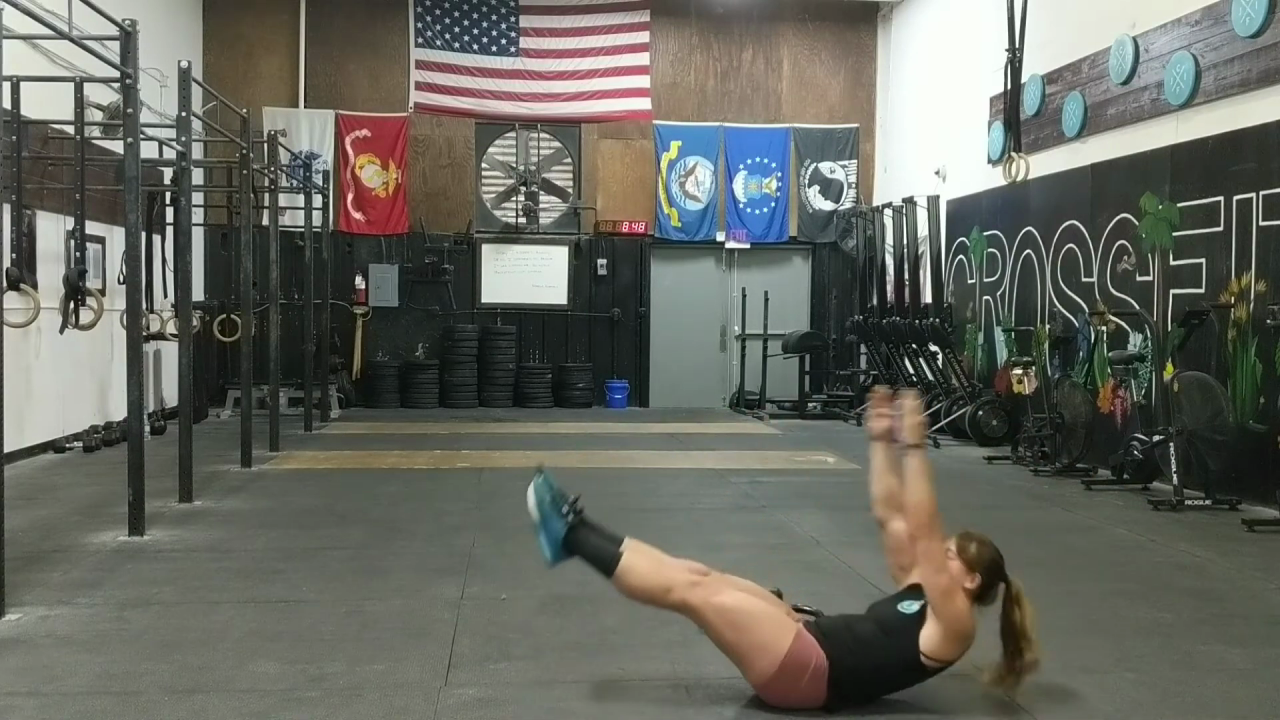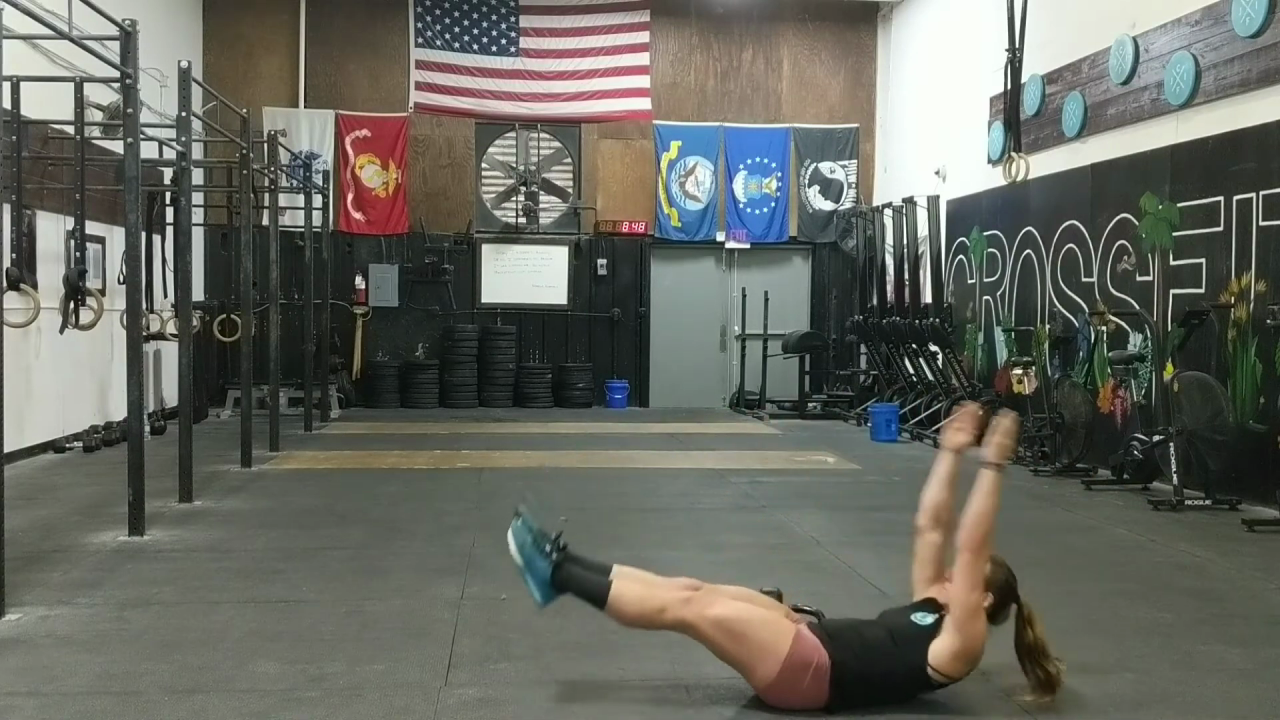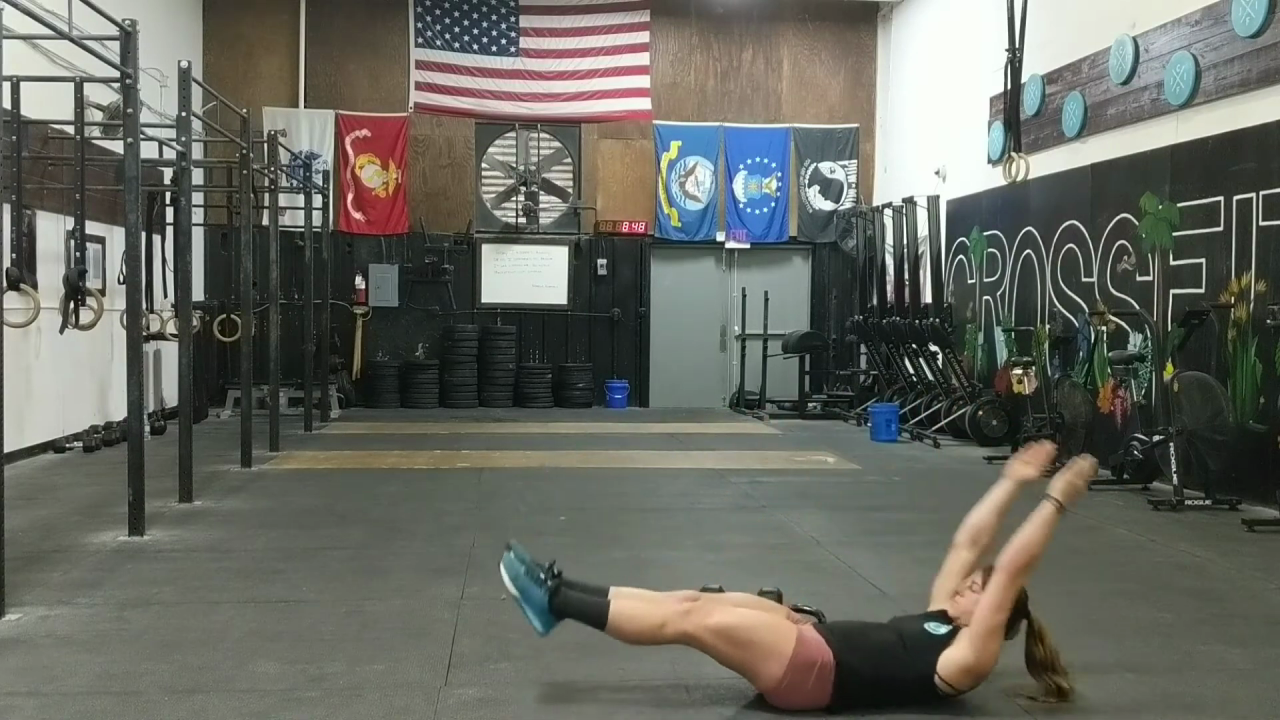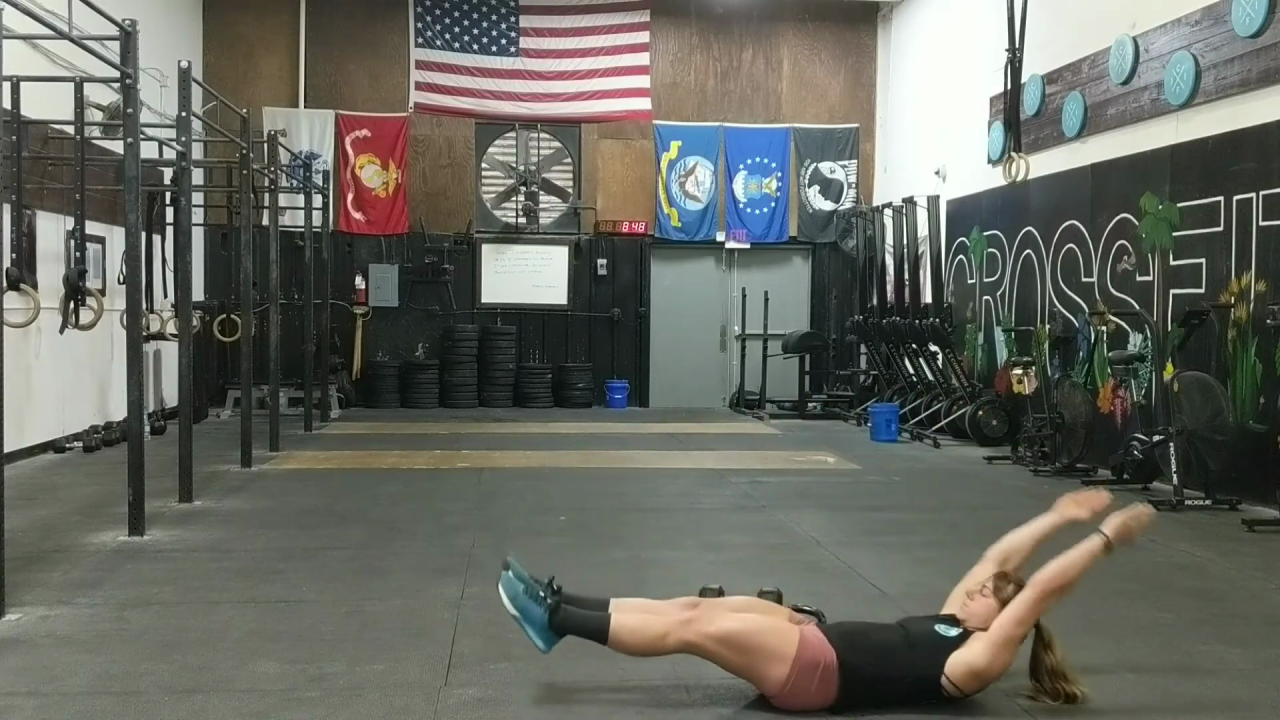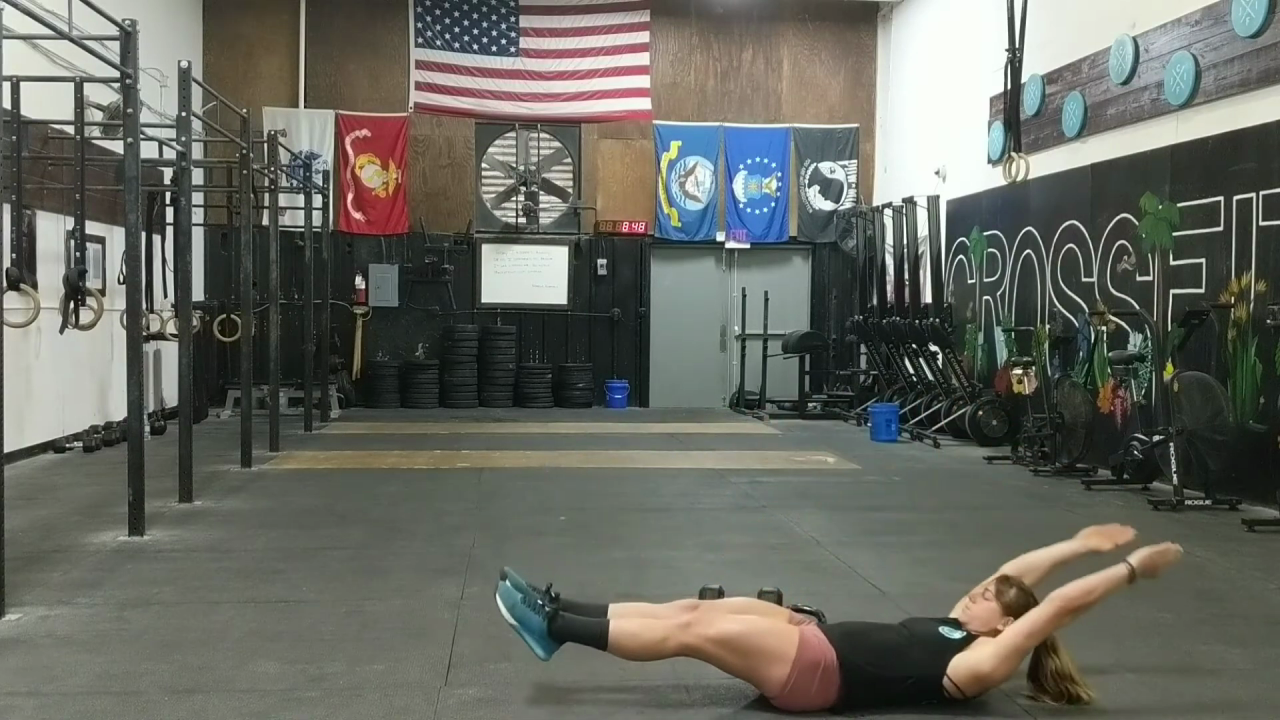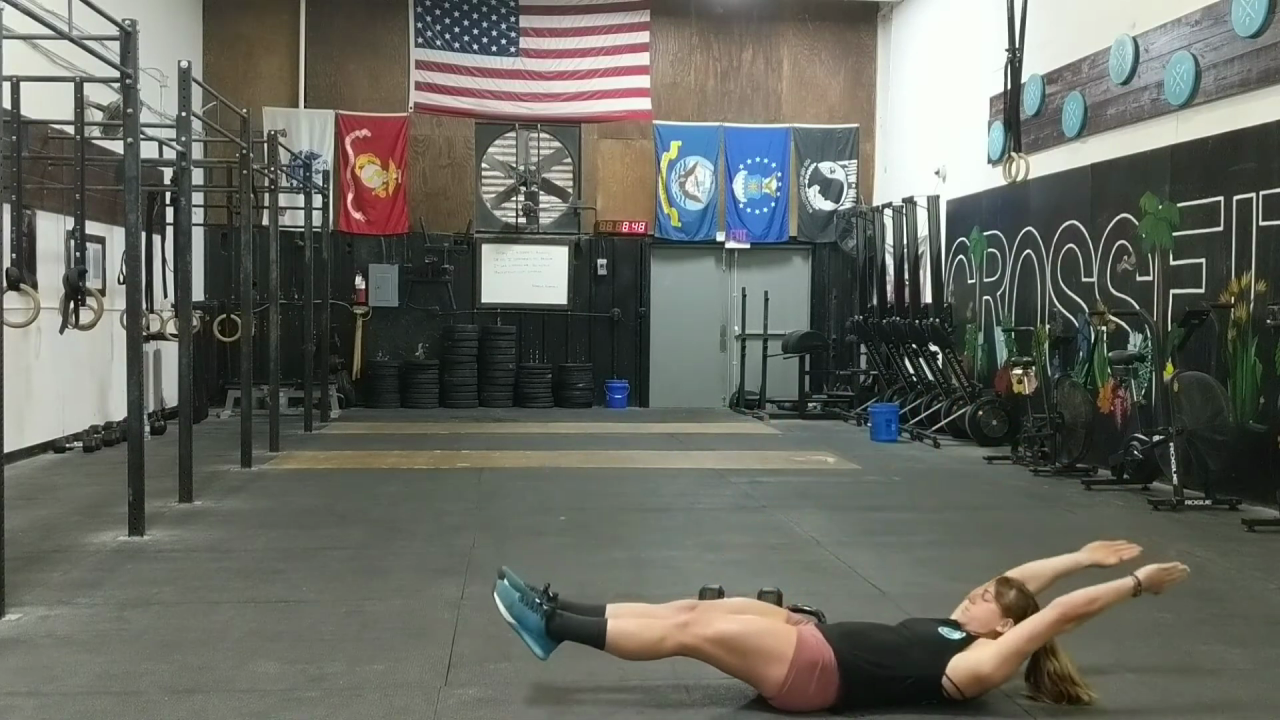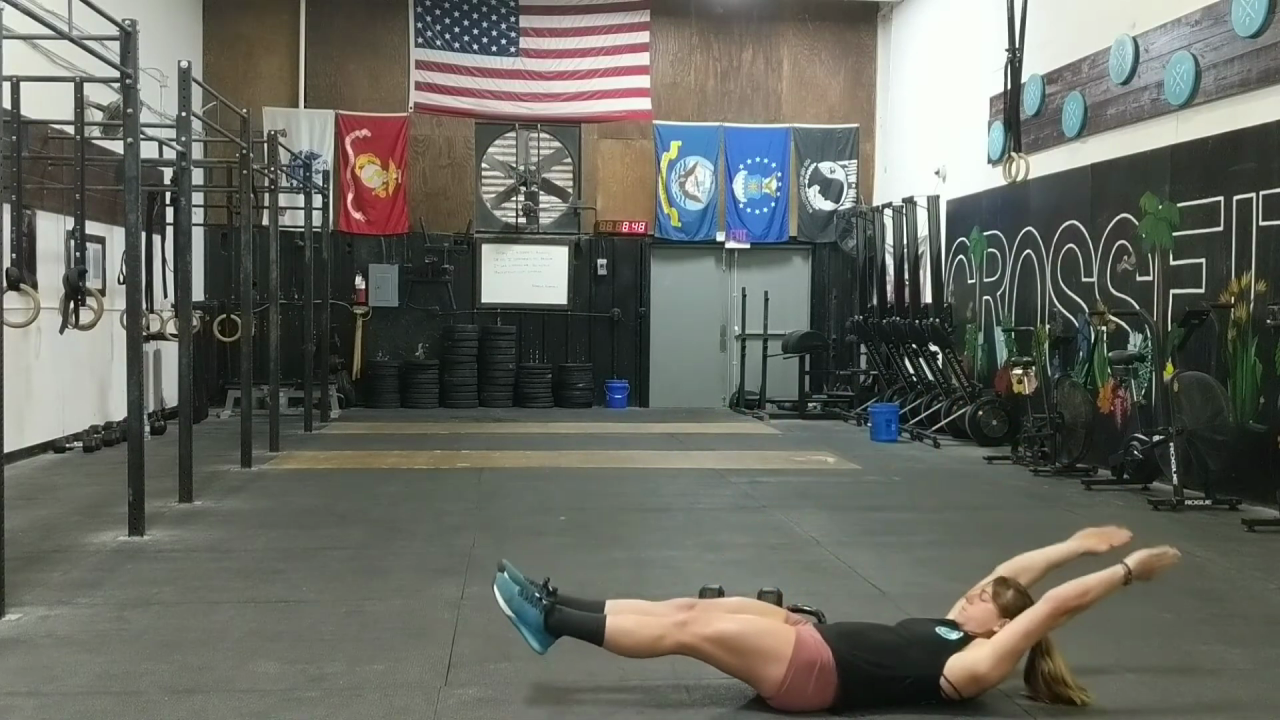
dt=0.1s
person 1, frame 1
left shoulder: (953, 625)
right shoulder: (919, 590)
left elbow: (919, 535)
right elbow: (890, 515)
left wrist: (911, 446)
right wrist: (882, 440)
left hip: (807, 673)
right hip: (804, 644)
left knee: (689, 588)
right knee: (695, 574)
left ankle: (574, 532)
right ankle: (576, 532)
person 1, frame 2
left shoulder: (963, 643)
right shoulder: (937, 605)
left elbow: (972, 547)
right elbow: (932, 527)
left wrist: (992, 466)
right wrist: (952, 451)
left hip: (811, 675)
right hip: (808, 644)
left knee: (683, 606)
right knee: (690, 590)
left ankle: (559, 573)
right ankle: (561, 565)
person 1, frame 3
left shoulder: (971, 659)
right shoulder: (943, 620)
left elbow: (1007, 576)
right elbow: (967, 544)
left wrist: (1053, 502)
right wrist: (1012, 477)
left hip: (813, 673)
right hip: (807, 646)
left knee: (683, 617)
right knee: (689, 602)
left ankle: (555, 601)
right ankle: (556, 590)
person 1, frame 4
left shoulder: (978, 661)
right shoulder: (955, 624)
left elbow: (1036, 593)
right elbow: (999, 558)
left wrist: (1105, 537)
right wrist: (1061, 515)
left hip: (819, 671)
right hip: (820, 642)
left knee: (689, 626)
right knee: (694, 608)
left ankle: (559, 617)
right ankle: (561, 607)
person 1, frame 5
left shoulder: (980, 665)
right shoulder: (957, 633)
left elbow: (1050, 607)
right elbow: (1013, 572)
left wrist: (1128, 569)
right wrist: (1079, 544)
left hip: (818, 671)
right hip: (814, 641)
left knee: (689, 629)
right knee: (693, 611)
left ankle: (558, 625)
right ankle: (559, 614)
person 1, frame 6
right shoulder: (958, 634)
left elbow: (1052, 613)
right elbow: (1018, 578)
left wrist: (1135, 582)
right wrist: (1085, 555)
right hip: (813, 639)
left knee: (687, 629)
right knee: (693, 611)
left ankle: (557, 625)
right ankle: (558, 614)
person 1, frame 7
right shoulder: (957, 633)
left elbow: (1045, 611)
right elbow: (1008, 576)
left wrist: (1126, 572)
right wrist: (1076, 545)
right hip: (818, 642)
left knee: (690, 631)
right knee: (689, 610)
left ankle: (555, 621)
right ankle: (558, 608)
